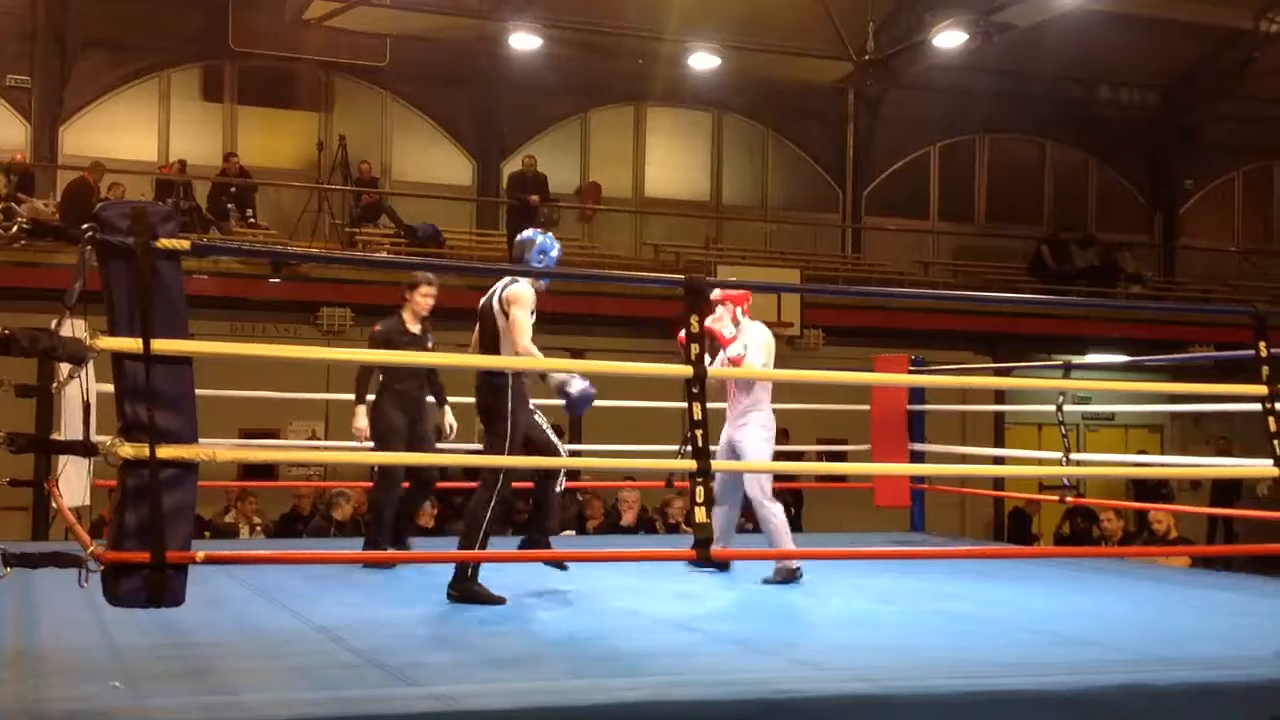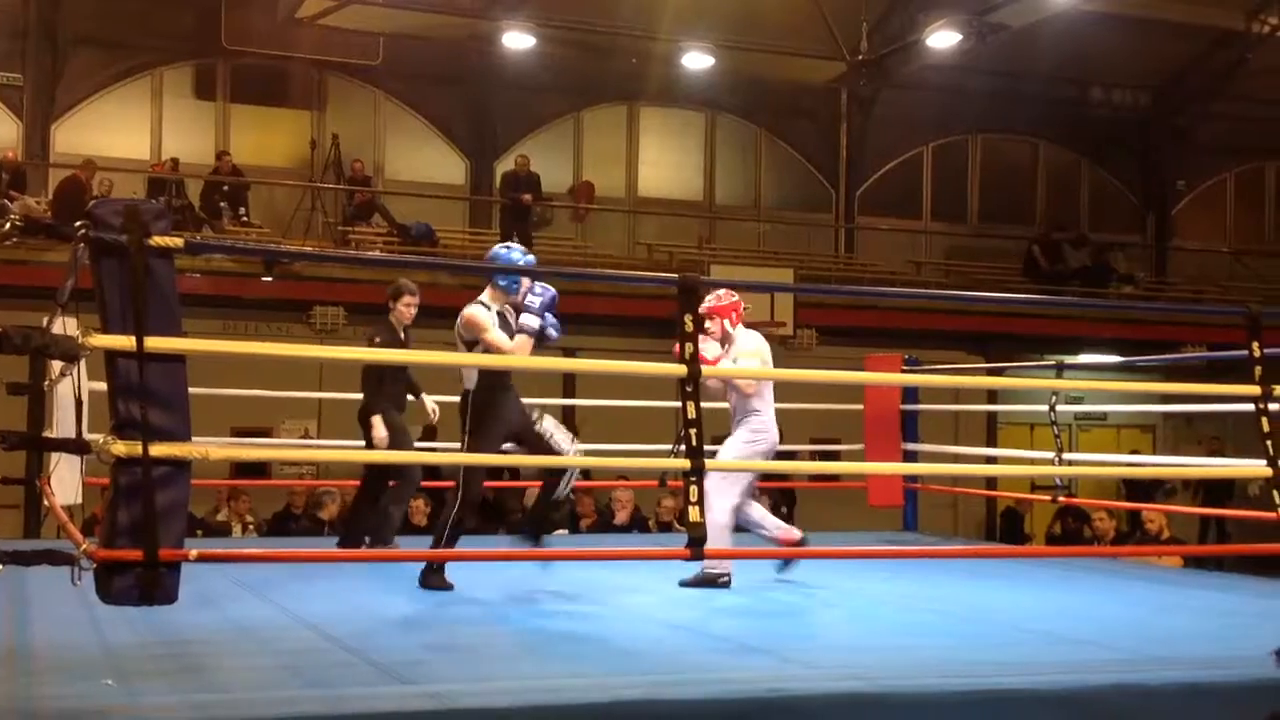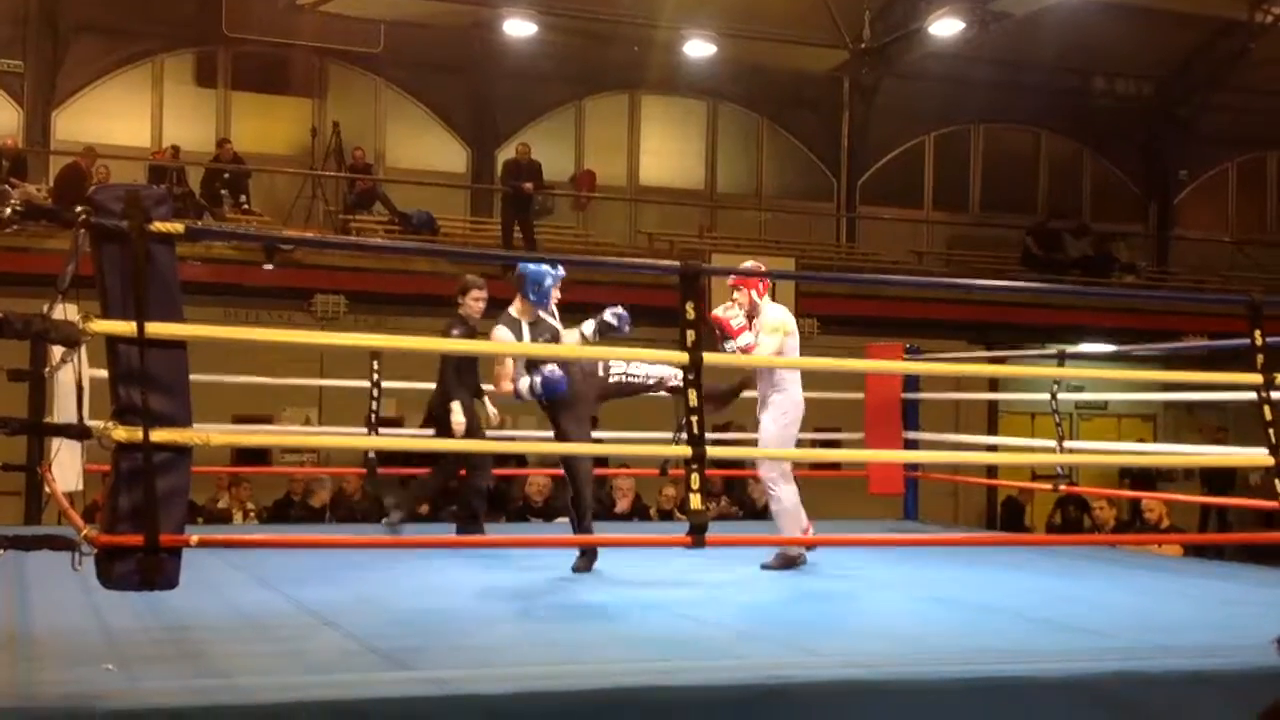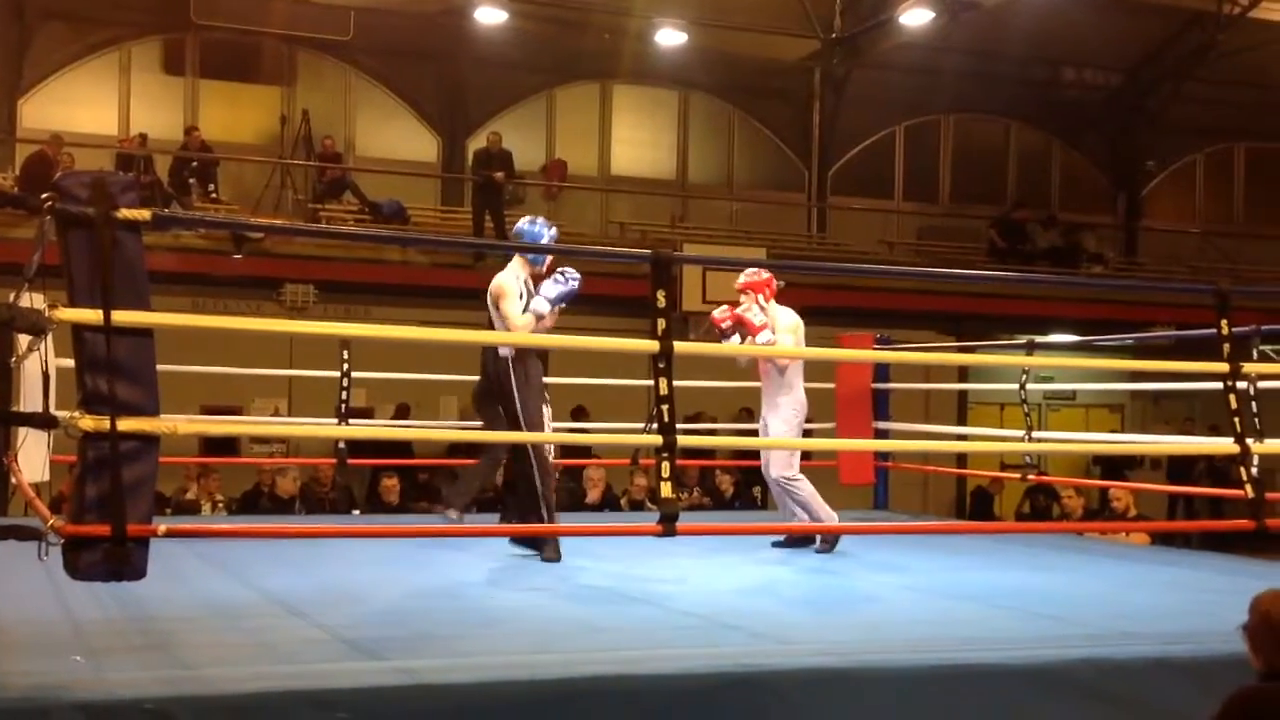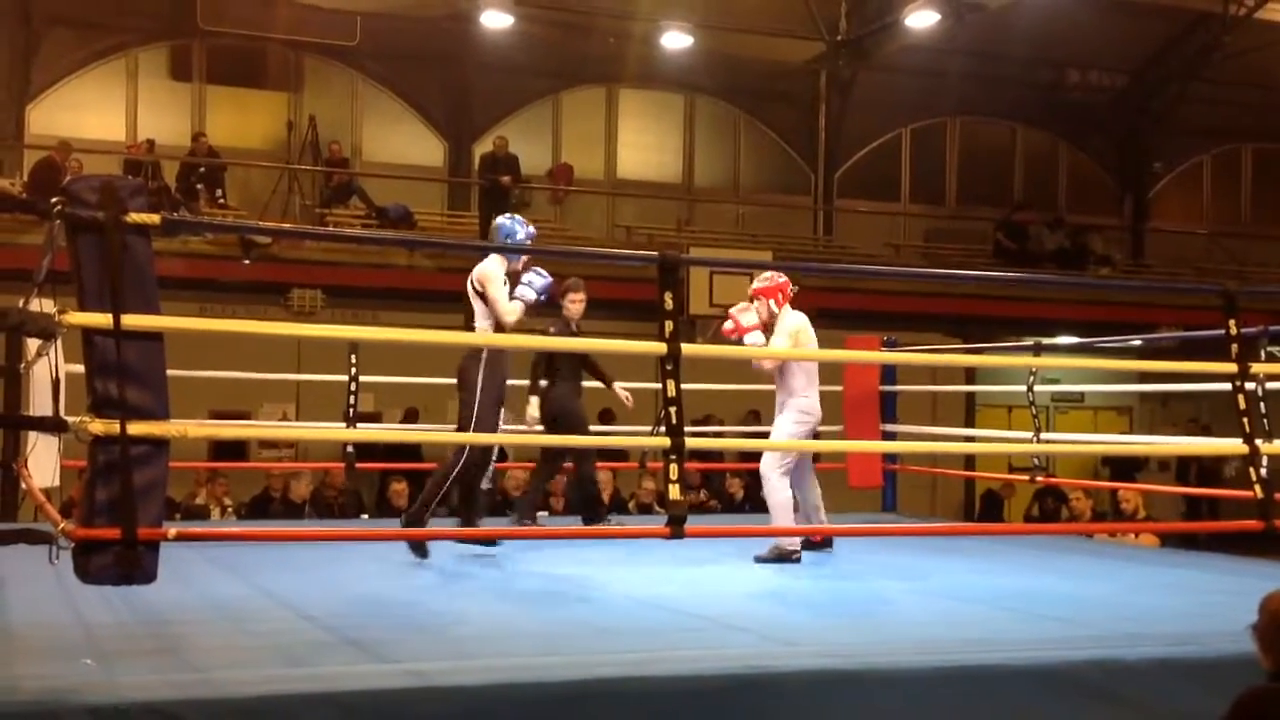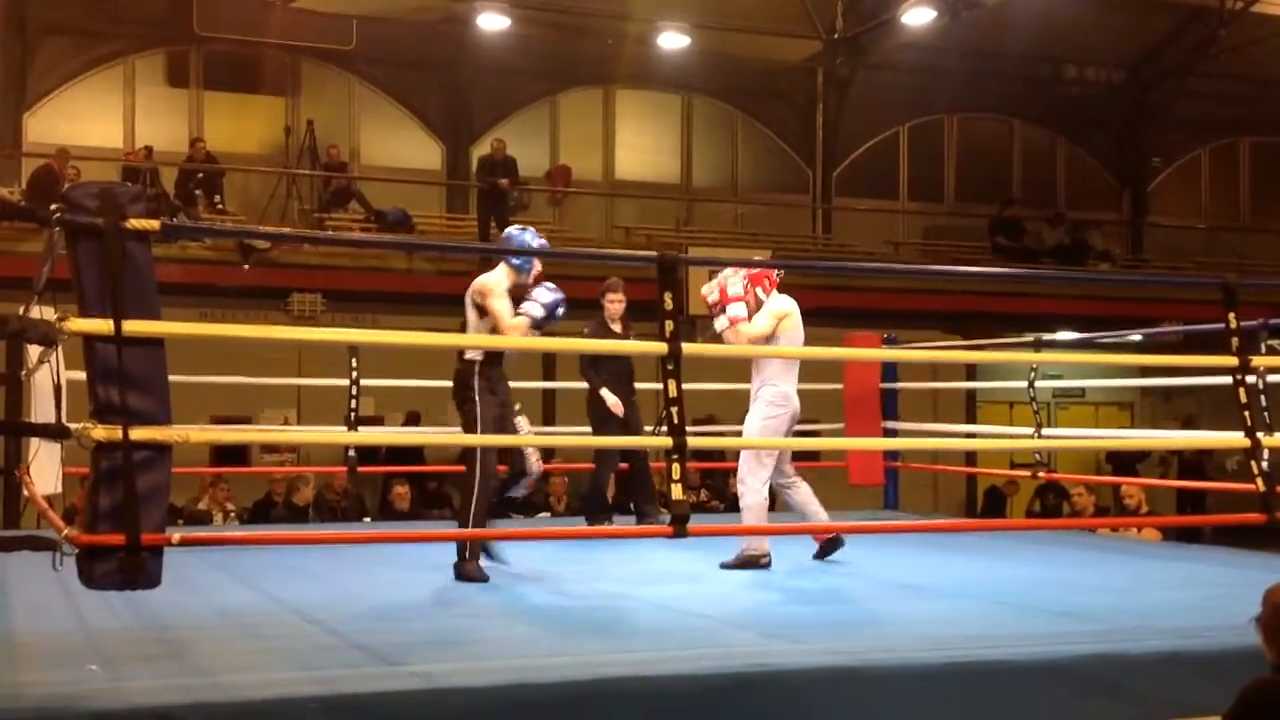
dt=0.5s
person 1, frame 1
left shoulder: (496, 291)
right shoulder: (521, 291)
left elbow: (476, 347)
right elbow: (521, 346)
right wrist: (563, 379)
left hip: (496, 388)
right hip: (505, 392)
left knee: (554, 455)
right knee: (494, 483)
left ankle: (537, 540)
right ankle: (463, 581)
person 1, frame 2
left shoulder: (508, 311)
right shoulder: (474, 315)
right elbow: (511, 352)
left wrist: (538, 330)
right wrist: (532, 316)
left hip: (510, 403)
right hip: (480, 410)
left knee: (568, 456)
right knee: (470, 491)
left ankle: (535, 525)
right ankle: (434, 566)
person 1, frame 3
left shoulder: (547, 311)
right shoulder: (504, 334)
right elbow: (503, 388)
left wrist: (599, 328)
right wrist: (534, 386)
left hip: (585, 375)
right hip: (562, 403)
left knee: (661, 373)
right knee: (579, 474)
left ankle: (711, 397)
right ankle: (587, 549)
person 1, frame 4
left shoulder: (525, 282)
right shoulder: (505, 281)
left elbow: (539, 328)
right elbow: (519, 331)
left wrist: (558, 299)
right wrist: (546, 299)
left hip: (529, 370)
right hip: (510, 372)
right knee: (536, 456)
left ankle: (523, 528)
right ankle: (545, 535)
person 1, frame 5
left shoulder: (496, 276)
right shoulder: (488, 271)
right elbow: (507, 319)
left wrist: (527, 298)
right wrist: (528, 292)
left hip: (492, 366)
right hip: (480, 366)
left knee: (485, 450)
right knee: (469, 448)
left ankle: (469, 522)
right ankle: (416, 518)
person 1, frame 6
left shoulder: (505, 289)
right shoulder: (489, 283)
right elbow: (510, 332)
left wrist: (539, 317)
right wrist: (536, 306)
left hip: (495, 381)
right hip: (476, 380)
right knee: (481, 466)
left ankle: (475, 534)
right ankle: (467, 558)
person 2, frame 1
left shoulder: (758, 334)
right shoulder: (729, 336)
left elbow: (752, 372)
left wrist: (728, 341)
left hip: (756, 423)
right hip: (733, 425)
left knee: (758, 492)
right knee: (722, 491)
left ankle: (788, 564)
person 2, frame 2
left shoulder: (749, 341)
right shoulder: (728, 346)
left elbow: (748, 386)
right elbow: (713, 386)
left wrist: (714, 360)
right wrist: (694, 360)
left hip: (755, 429)
right hip: (750, 432)
left knee: (716, 490)
right knee: (734, 500)
left ankle: (716, 569)
right ankle: (788, 535)
person 2, frame 3
left shoulder: (774, 315)
right shoulder: (760, 318)
left elbow: (761, 360)
left wrist: (737, 330)
right wrist: (728, 334)
left hip: (783, 401)
right hip: (771, 402)
left knee: (773, 475)
right knee: (776, 472)
left ankle: (792, 550)
right ankle: (800, 532)
person 2, frame 4
left shoulder: (785, 319)
right shoulder: (762, 319)
left elbow: (783, 359)
left wrist: (758, 330)
right wrist: (729, 332)
left hip: (787, 404)
right hip: (770, 404)
left knee: (783, 472)
right knee: (771, 472)
left ankle: (828, 523)
person 2, frame 5
left shoulder: (790, 322)
right shoulder: (787, 323)
left elbow: (769, 363)
right elbow: (763, 366)
left wrist: (750, 331)
right wrist: (743, 335)
left hip: (799, 408)
right hip: (802, 407)
left knee: (773, 470)
right knee: (800, 473)
left ankle: (786, 546)
right ankle: (820, 534)
person 2, frame 6
left shoulder: (780, 305)
right shoulder: (774, 310)
left elbow: (746, 338)
right elbow: (738, 342)
left wrist: (733, 301)
right wrist: (718, 310)
left hip: (773, 399)
right hip: (778, 400)
left knee: (752, 473)
right knee: (783, 476)
left ankle: (755, 550)
right ankle: (827, 533)
person 3, frame 1
left shoulder: (427, 333)
right shoulder: (387, 328)
right elbow: (366, 371)
left wrist: (446, 409)
right wrist: (360, 410)
left hip: (418, 411)
right hip: (390, 409)
left knee: (427, 477)
right knee: (392, 477)
left ankle: (397, 537)
right ankle: (375, 548)
person 3, frame 2
left shoulder: (404, 335)
right shoulder: (381, 336)
right elbow: (369, 382)
left wrist: (423, 396)
right wrist: (376, 421)
left hip: (392, 411)
right hip: (381, 413)
left knee: (376, 478)
right knee: (410, 475)
left ankle: (351, 540)
right ankle: (382, 538)
person 3, frame 3
left shoulder: (467, 328)
right shoulder: (459, 329)
right elbow: (447, 372)
left wrist: (485, 400)
right wrist: (455, 407)
left hip: (456, 403)
right hip: (451, 406)
left knee: (446, 466)
right knee: (481, 464)
left ankle: (399, 506)
right ankle: (470, 528)
person 3, frame 4
left shoulder: (515, 321)
right shoulder: (502, 320)
right elbow: (493, 362)
right wrist: (514, 395)
left hip: (505, 393)
right hip: (495, 393)
left knee: (518, 452)
right knee: (496, 451)
left ankle: (513, 513)
right ankle: (454, 503)
person 3, frame 5
left shoulder: (574, 328)
right shoulder: (556, 329)
left elbow: (587, 362)
right elbow: (538, 366)
left wrist: (614, 387)
right wrist: (533, 401)
left hip: (565, 398)
right hip: (562, 398)
left knee: (550, 460)
right knee: (584, 456)
left ankle: (526, 512)
right ankle: (594, 516)
person 3, frame 6
left shoulder: (627, 329)
right shoulder: (593, 330)
right elbow: (585, 369)
right wrist: (605, 394)
left hip: (627, 400)
right hip: (603, 401)
left knee: (639, 456)
right knee: (606, 458)
left ankle: (646, 513)
right ankle: (596, 515)
